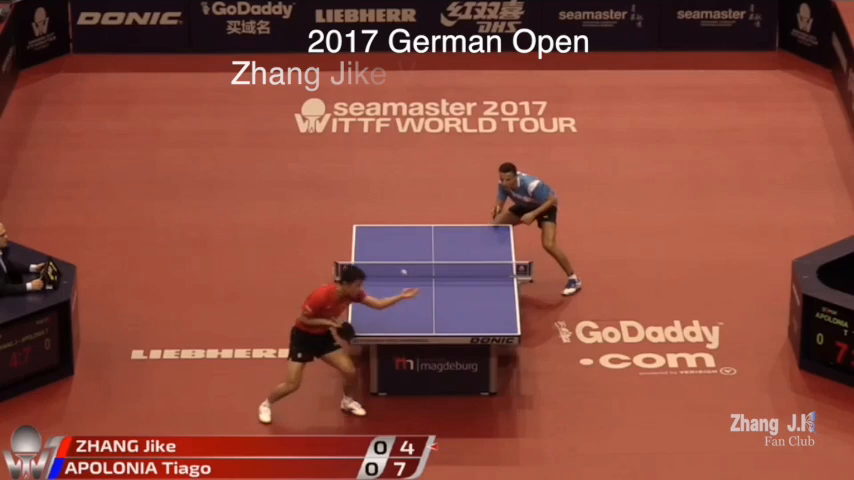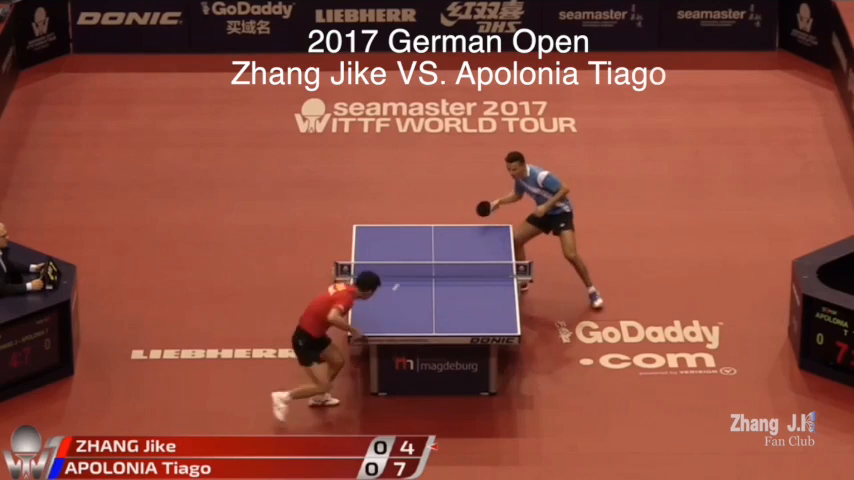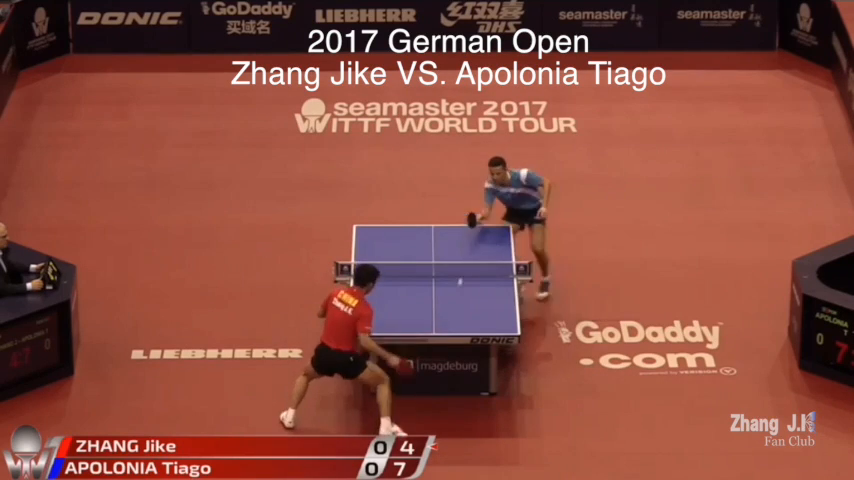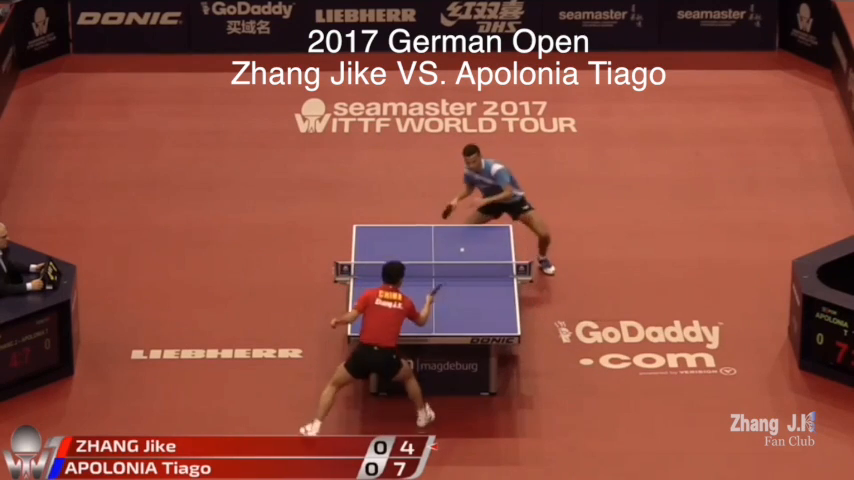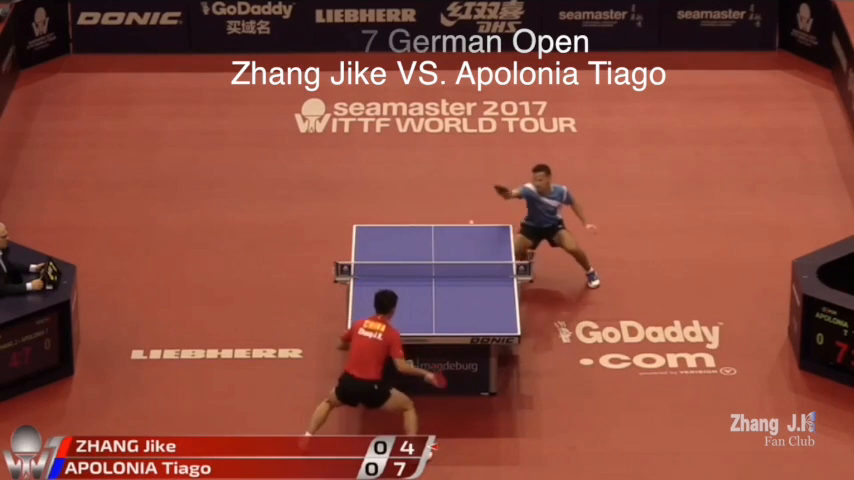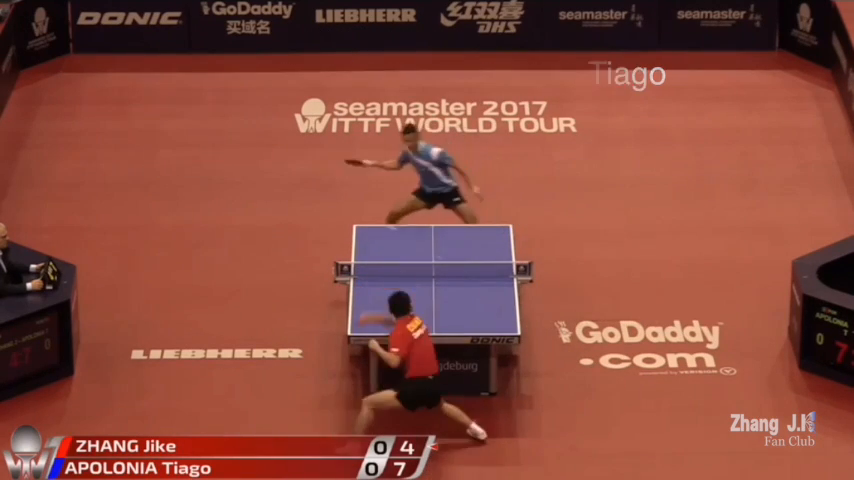
dt=0.7s
person 1, frame 1
left shoulder: (353, 294)
right shoulder: (321, 296)
left elbow: (378, 303)
right elbow: (301, 319)
left wrist: (402, 296)
right wrist: (328, 322)
left hip: (324, 337)
right hip: (303, 337)
left knee: (350, 372)
right knee: (292, 385)
left ankle: (347, 401)
right ankle: (266, 405)
person 1, frame 2
left shoulder: (344, 289)
right shoulder: (347, 297)
right elbow: (332, 318)
right wrist: (352, 330)
left hip: (315, 334)
right hip: (305, 339)
left knee: (338, 362)
right knee: (322, 386)
left ankle: (318, 398)
right ankle: (283, 397)
person 1, frame 3
left shoulder: (336, 294)
right shoulder: (364, 309)
left elbow: (320, 314)
right elbow: (365, 342)
right wrist: (389, 357)
left hip: (324, 354)
right hip: (347, 359)
left knee: (305, 376)
right knee: (383, 381)
left ankle: (289, 416)
right ankle: (386, 427)
person 1, frame 4
left shoulder: (370, 295)
right shoulder: (406, 302)
left elbow: (350, 318)
right elbow: (422, 321)
left wrist: (337, 320)
right wrist: (429, 302)
left hip: (364, 353)
right hip: (387, 356)
left knee: (333, 385)
right knee: (409, 377)
left ankle: (315, 427)
right ankle: (423, 414)
person 1, frame 5
left shoulder: (358, 325)
right shoulder: (392, 335)
left elbow: (341, 345)
right elbow: (401, 367)
right wrist: (425, 374)
left hip: (349, 384)
right hip: (372, 389)
left knee: (328, 402)
right knee: (408, 407)
left ankle: (307, 439)
person 1, frame 6
left shoulder: (400, 333)
right shoulder: (417, 320)
left elbow: (394, 362)
left wrist: (377, 348)
right wrist: (377, 318)
left hip: (415, 386)
right hip: (433, 385)
left knee: (368, 403)
right knee: (441, 404)
right ankle: (474, 428)
person 2, frame 1
left shoulder: (531, 185)
right shoulder: (503, 184)
left elbow: (553, 200)
right elbow: (500, 203)
left wrist: (533, 214)
right wrist: (496, 209)
left hip: (545, 206)
right hip: (525, 206)
left knee: (548, 245)
left ankle: (574, 279)
person 2, frame 2
left shoulder: (541, 176)
right shoulder: (518, 177)
left elbow: (564, 190)
right elbow: (517, 195)
left wrist: (546, 206)
right wrist: (500, 201)
left hip: (562, 212)
right hip: (543, 213)
left knee: (570, 255)
right knee: (515, 240)
left ankle: (592, 291)
right ankle: (521, 280)
person 2, frame 3
left shoulder: (523, 175)
right shoulder: (491, 186)
left elbow: (546, 183)
right elbow: (487, 210)
left wrist: (544, 206)
right wrist: (480, 216)
left hip: (534, 208)
right hip: (515, 210)
left knee: (538, 249)
left ankle: (545, 280)
person 2, frame 4
left shoulder: (496, 169)
right shoulder: (469, 172)
left elbow: (508, 193)
right elbow: (470, 188)
left wrist: (486, 200)
right wrist: (456, 199)
left hip: (514, 200)
left knee: (544, 234)
left ankle: (543, 259)
person 2, frame 5
left shoulder: (562, 192)
right shoulder: (529, 190)
left elbow: (574, 204)
right elbow: (513, 194)
left wrist: (585, 223)
right wrist: (505, 192)
left hip: (553, 225)
right hip: (531, 227)
left knee: (573, 249)
right knee: (513, 253)
left ankle: (590, 272)
right ankle: (525, 256)
person 2, frame 6
left shoulder: (434, 153)
right shoulder: (408, 152)
left elbow: (457, 168)
right elbow: (396, 165)
left wrist: (472, 186)
right wrist: (374, 164)
left hip: (448, 191)
right hip: (427, 191)
left knee: (473, 225)
right knee: (394, 214)
